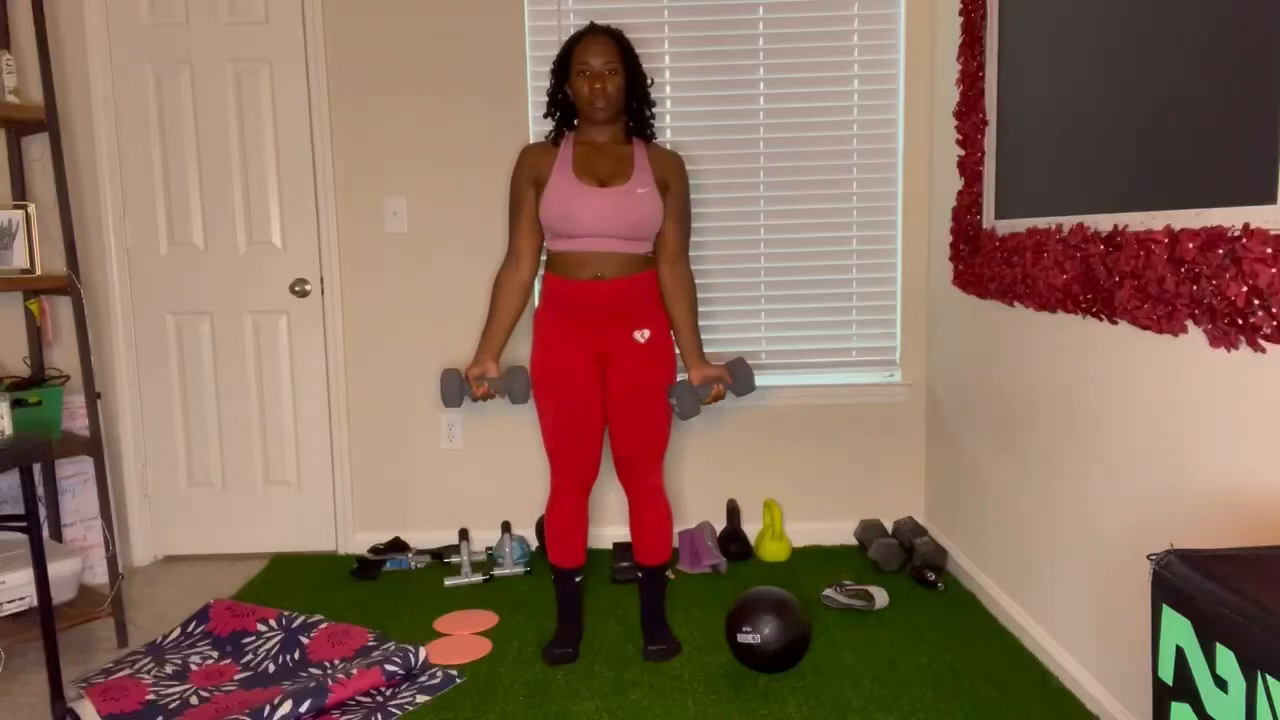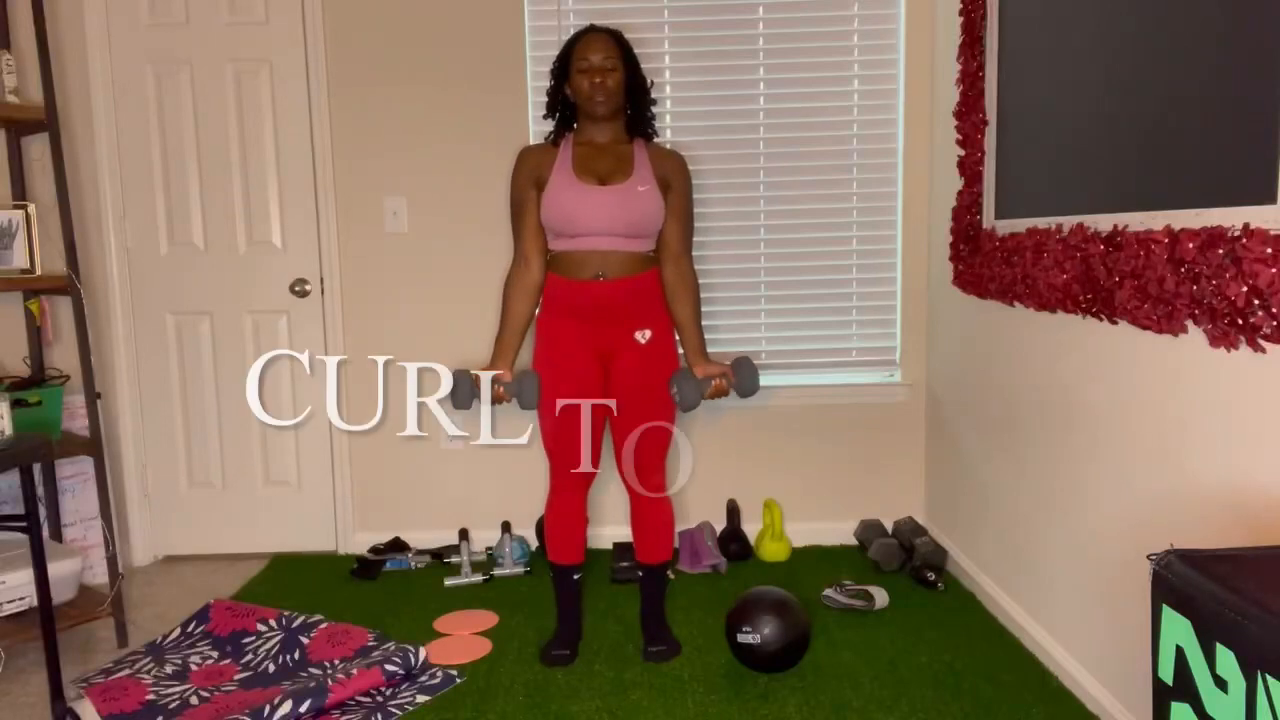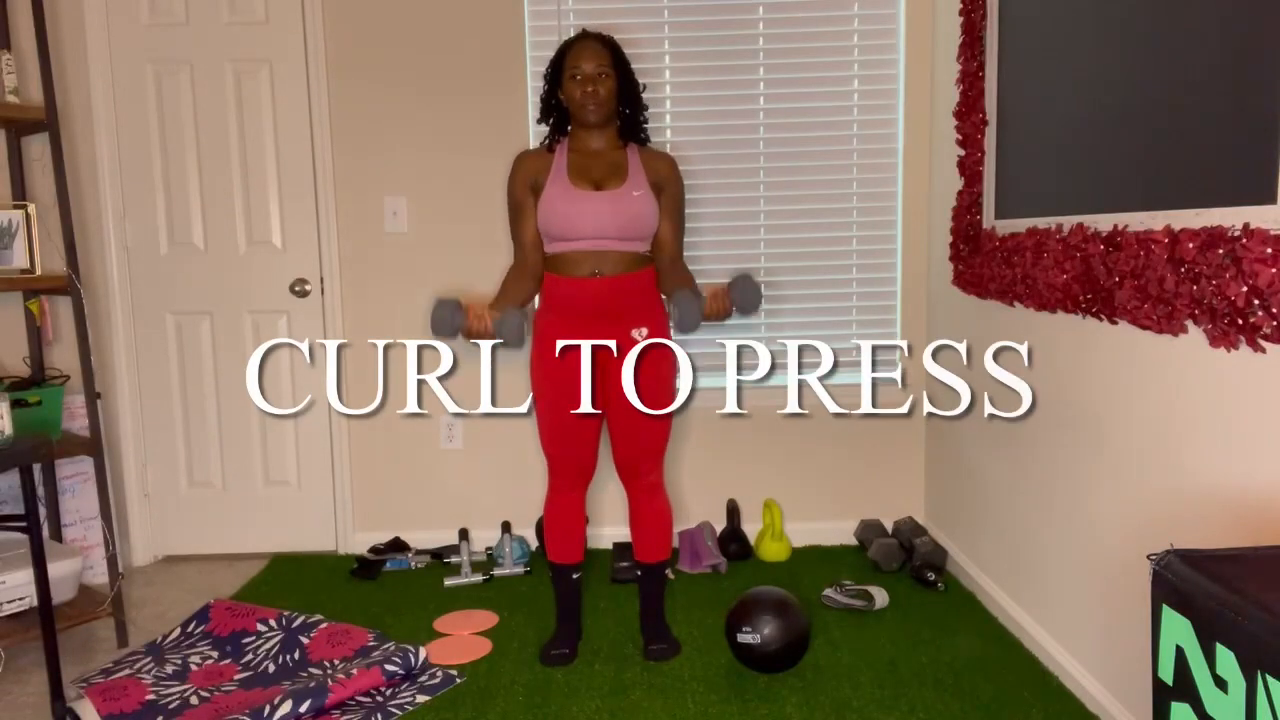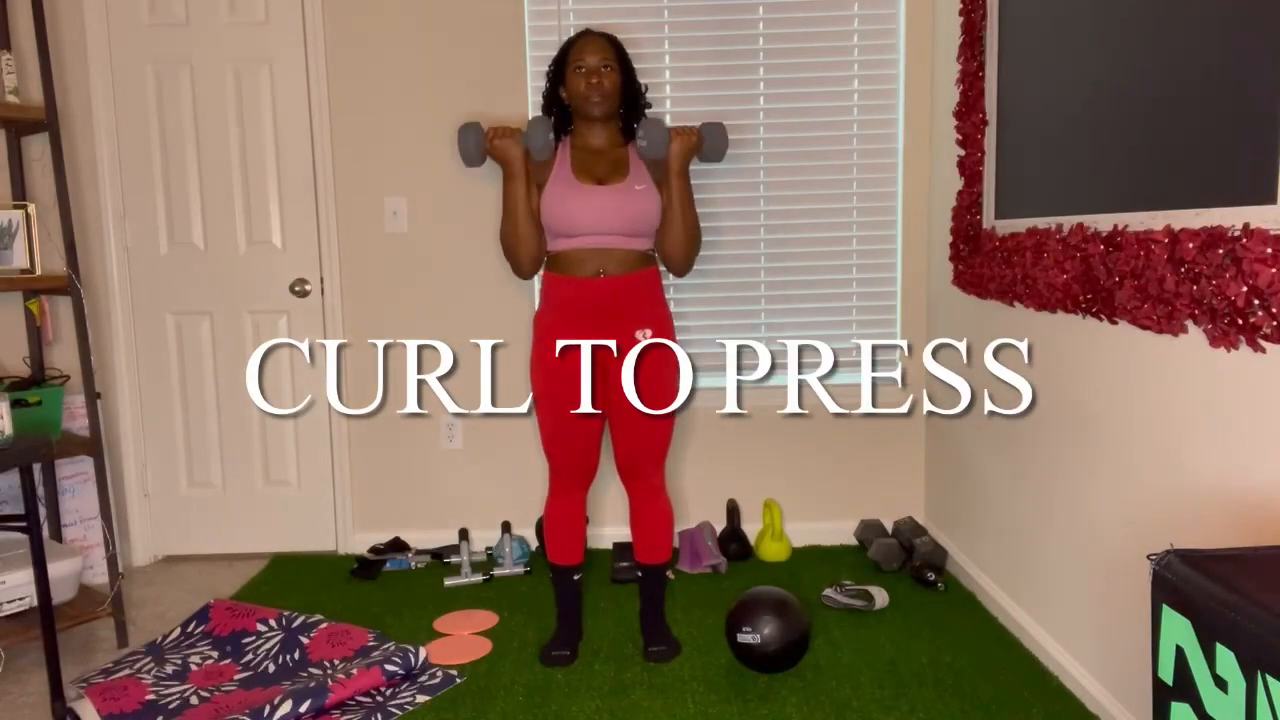
dt=0.5s
person 1, frame 1
left shoulder: (662, 165)
right shoulder: (537, 163)
left elbow: (673, 265)
right elbow: (519, 263)
left wrist: (695, 357)
right wrist: (489, 352)
left hip: (640, 328)
right hip: (564, 328)
left knee: (643, 476)
right knee: (570, 478)
left ankle: (654, 616)
right ankle: (569, 620)
person 1, frame 2
left shoulder: (664, 165)
right shoulder: (537, 163)
left elbow: (676, 264)
right elbow: (527, 265)
left wrist: (697, 355)
right wrist: (503, 358)
left hip: (642, 328)
right hip: (565, 329)
left knee: (648, 476)
right knee: (568, 478)
left ankle: (654, 616)
right ankle: (567, 620)
person 1, frame 3
left shoulder: (656, 167)
right shoulder: (533, 168)
left elbow: (669, 265)
right elbow: (528, 267)
left wrist: (697, 298)
right wrist: (496, 309)
left hip: (639, 329)
right hip: (562, 331)
left knee: (643, 475)
right knee: (566, 477)
left ankle: (653, 615)
right ankle: (567, 619)
person 1, frame 4
left shoulder: (653, 162)
right shoulder: (540, 162)
left elbow: (680, 259)
right elbow: (523, 262)
left wrist: (678, 169)
right wrist: (512, 171)
left hip: (642, 327)
right hip: (564, 330)
left knee: (646, 477)
right knee: (568, 479)
left ankle: (653, 615)
right ankle: (568, 620)
